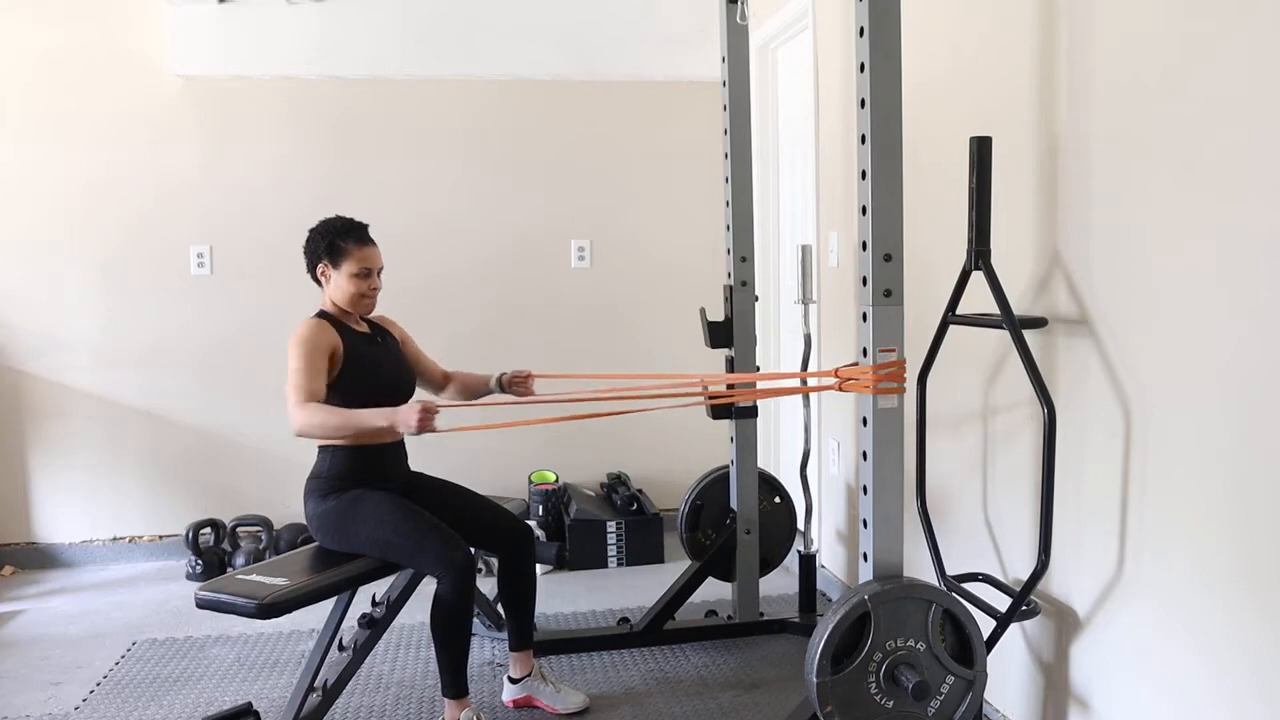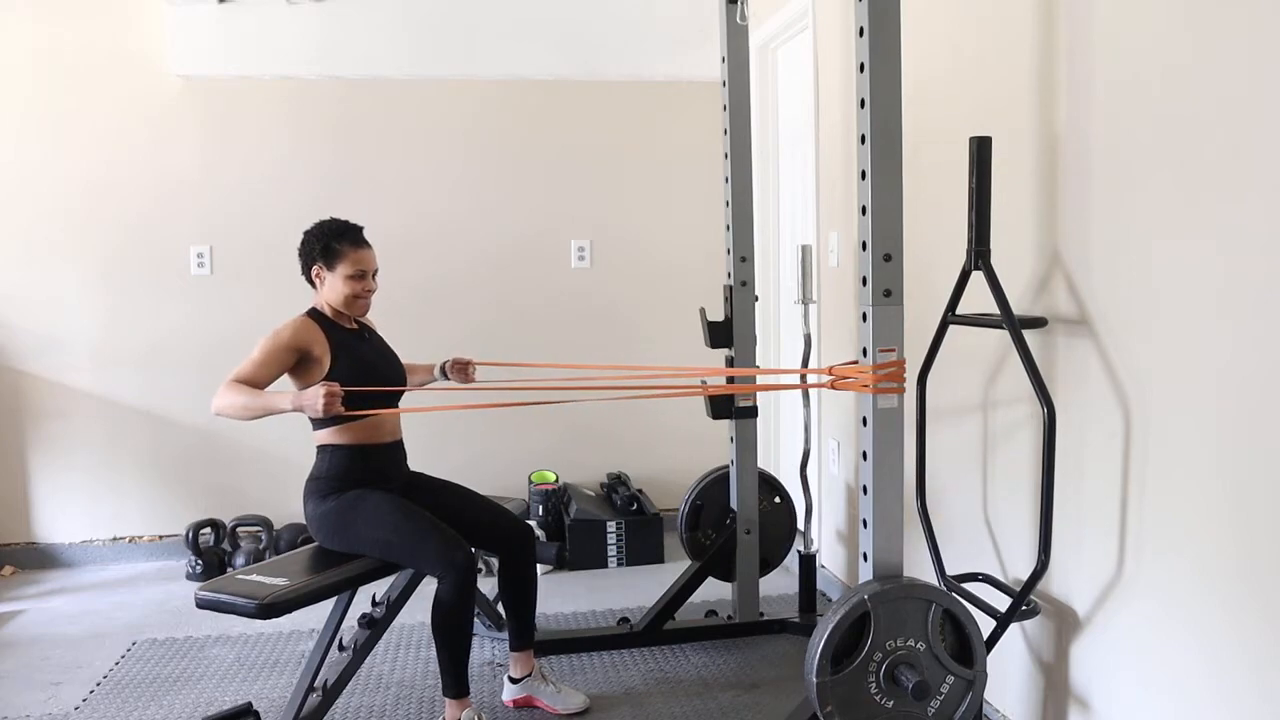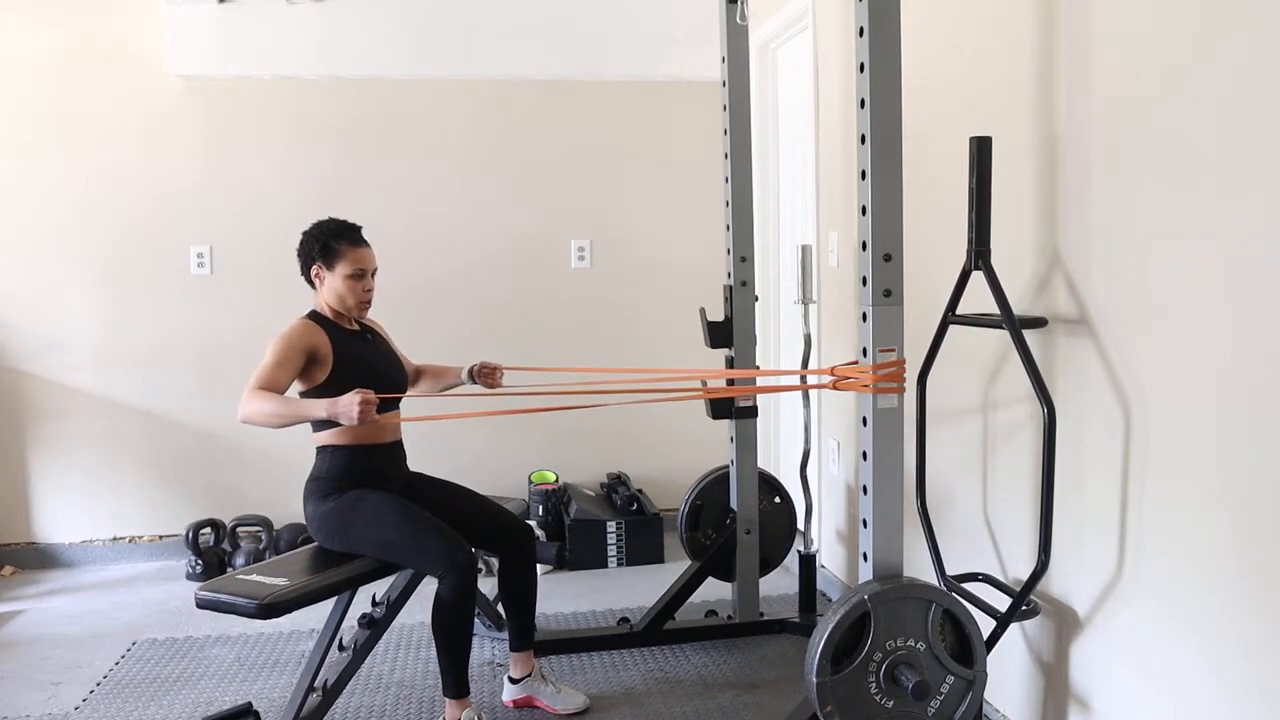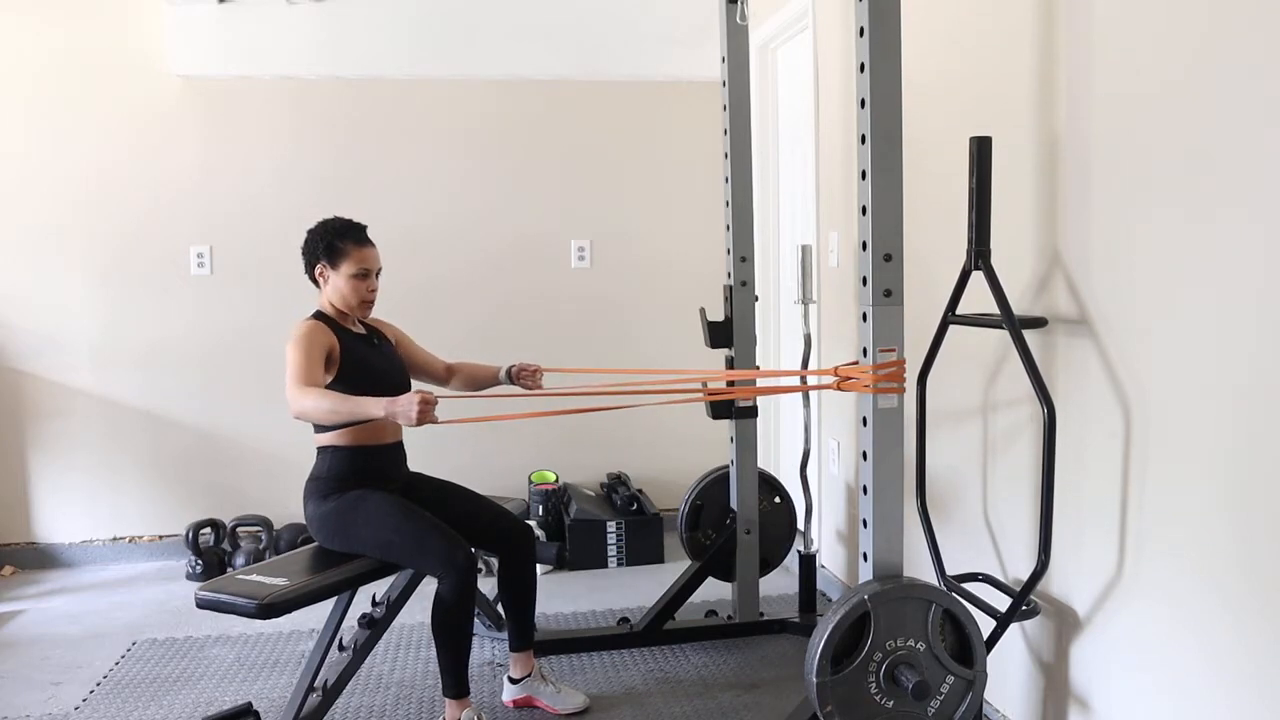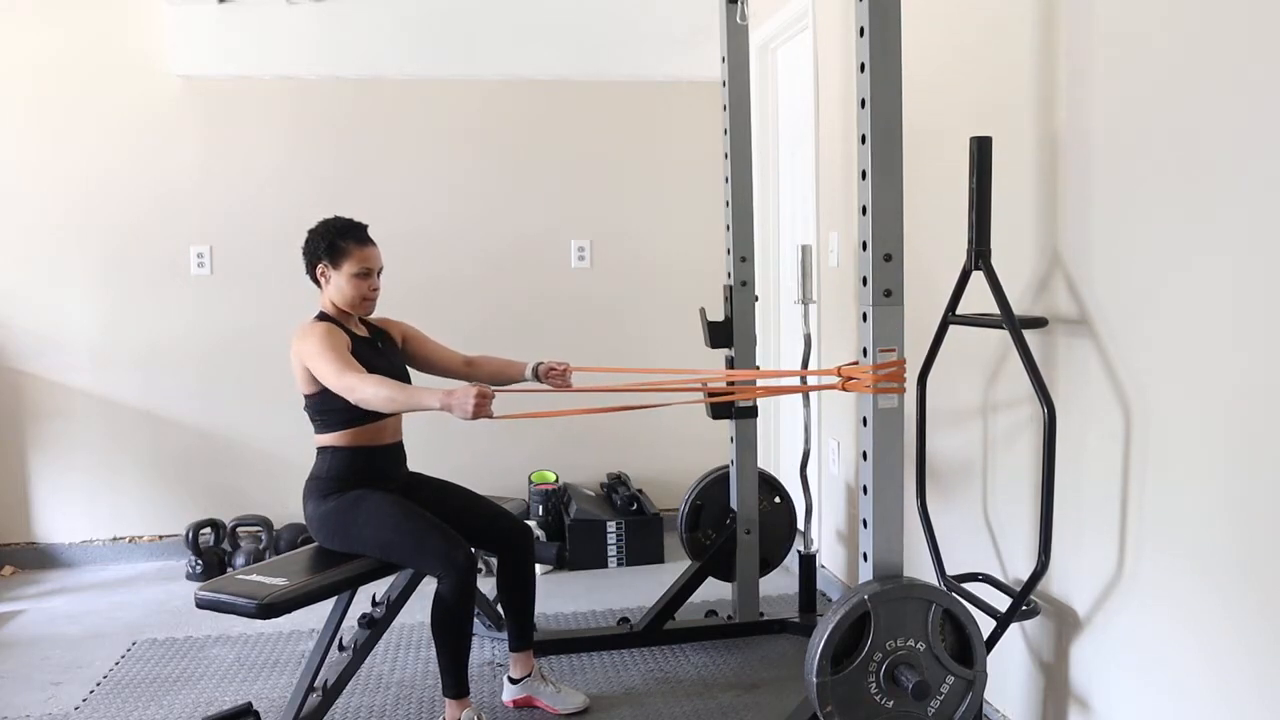
dt=0.7s
person 1, frame 1
left shoulder: (387, 330)
right shoulder: (314, 335)
left elbow: (442, 381)
right elbow: (303, 418)
left wrist: (499, 382)
right wrist: (391, 416)
left hip: (398, 479)
right hip: (342, 494)
left knee: (515, 536)
right knee: (455, 562)
left ankle: (522, 676)
person 1, frame 2
left shoulder: (364, 328)
right shoulder: (301, 333)
right elbow: (225, 398)
left wrist: (441, 371)
right wrist: (298, 400)
left hip: (396, 479)
right hip: (342, 494)
left knee: (516, 536)
right knee: (456, 561)
left ankle: (523, 677)
person 1, frame 3
left shoulder: (369, 331)
right shoulder: (304, 335)
left elbow: (413, 377)
right elbow: (251, 405)
left wrist: (467, 374)
right wrist: (331, 407)
left hip: (396, 479)
right hip: (341, 494)
left knee: (516, 535)
right knee: (456, 561)
left ankle: (523, 676)
person 1, frame 4
left shoulder: (381, 333)
right shoulder: (312, 335)
left elbow: (446, 373)
right elbow: (302, 401)
left wrist: (506, 374)
right wrist: (390, 406)
left hip: (396, 479)
right hip: (342, 495)
left knee: (516, 536)
right knee: (456, 561)
left ankle: (523, 676)
person 1, frame 5
left shoulder: (388, 332)
right shoulder: (316, 336)
left elbow: (464, 365)
right elbow: (359, 389)
left wrist: (532, 371)
right wrist: (445, 400)
left hip: (396, 479)
right hip: (341, 495)
left knee: (514, 535)
right knee: (455, 561)
left ankle: (522, 676)
